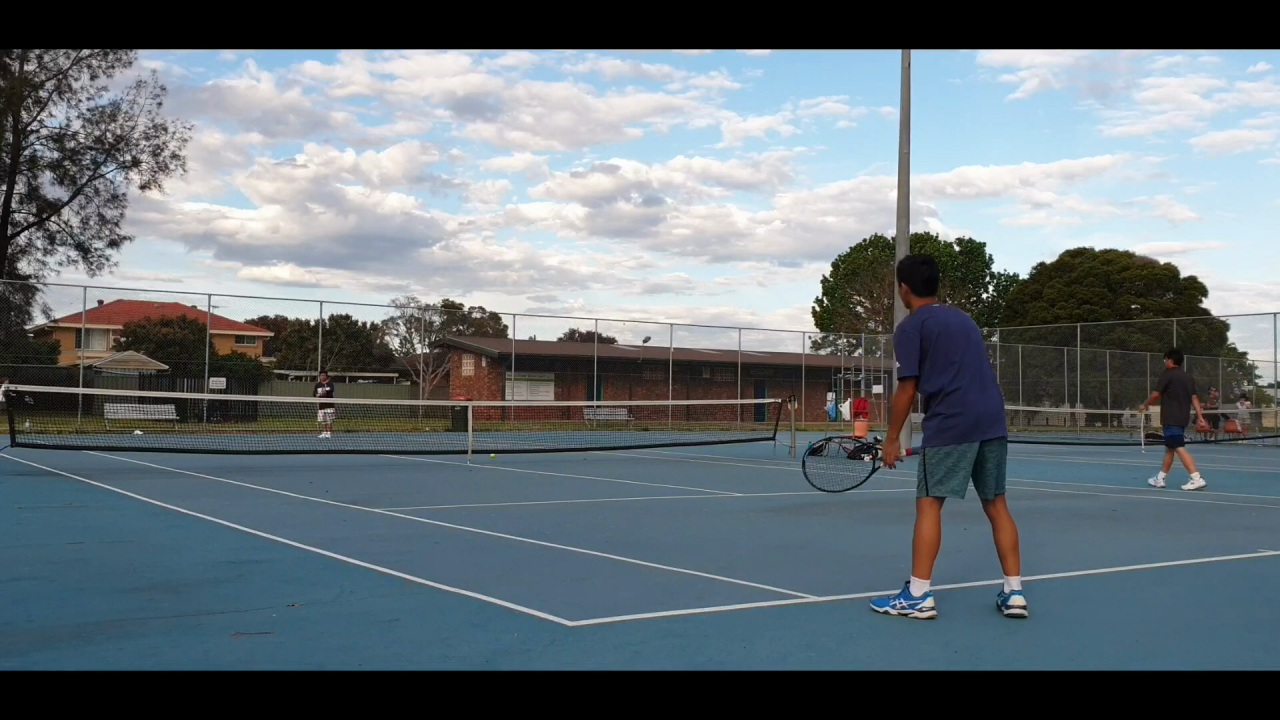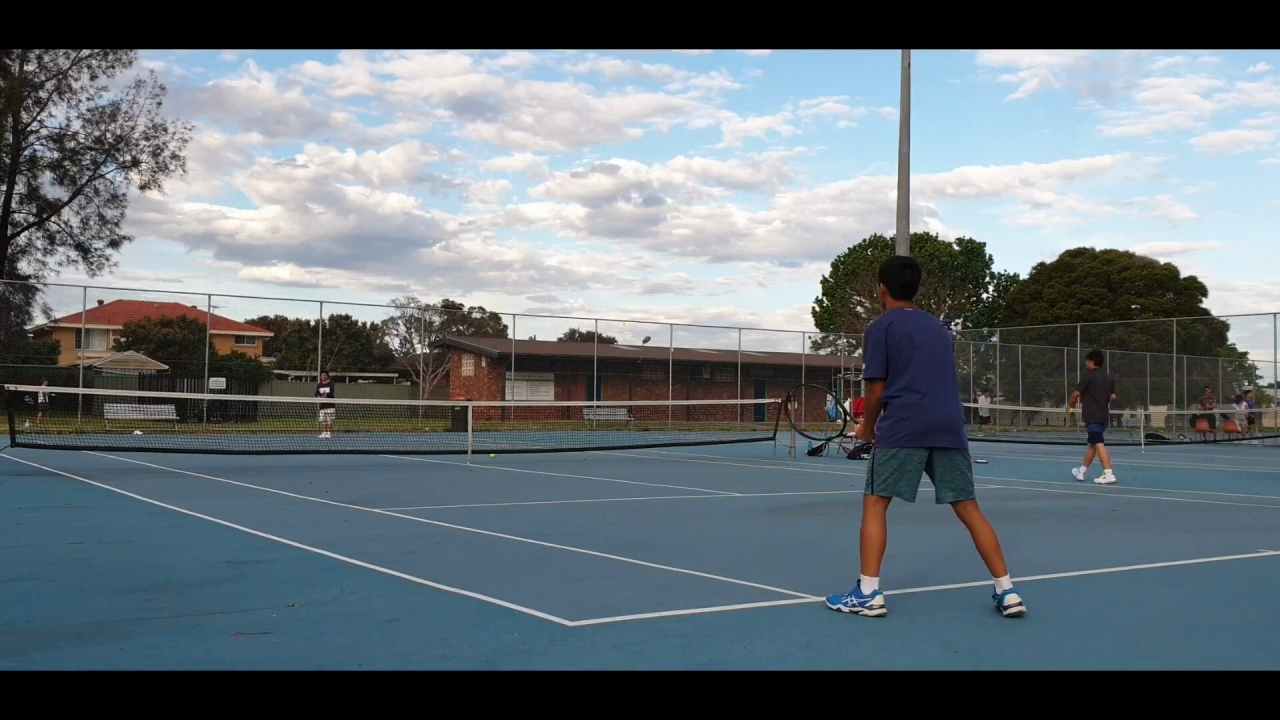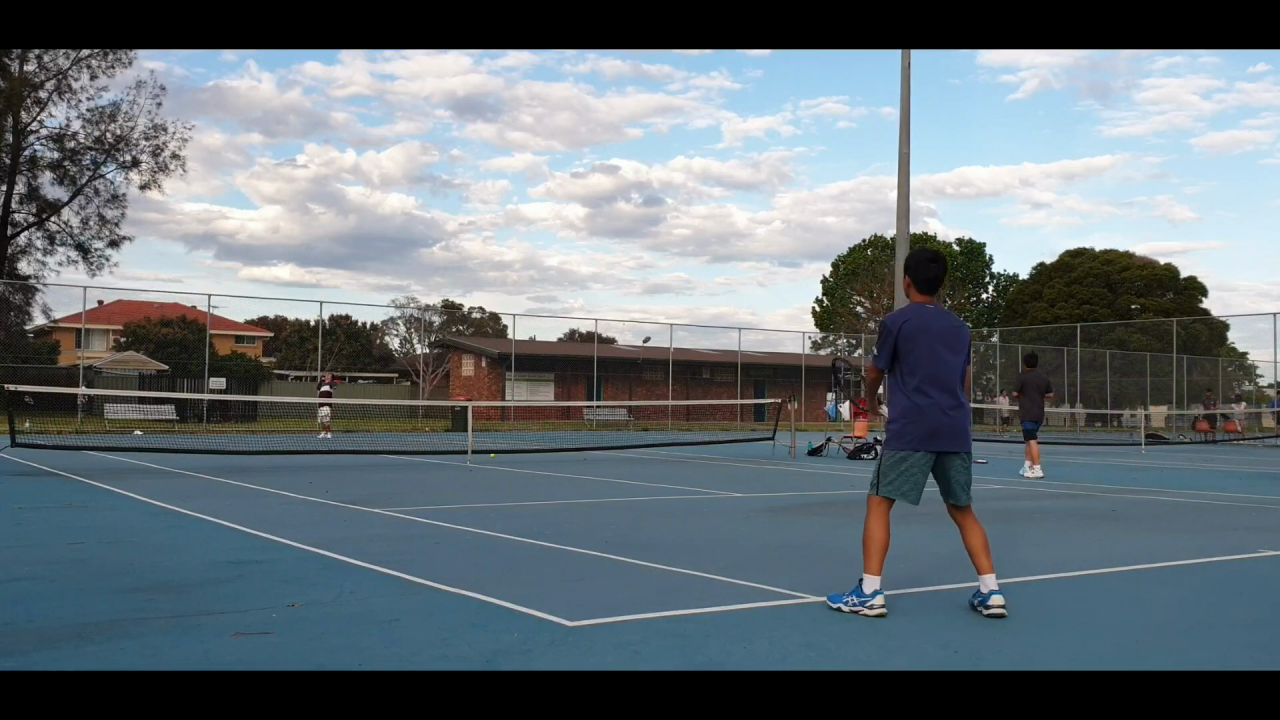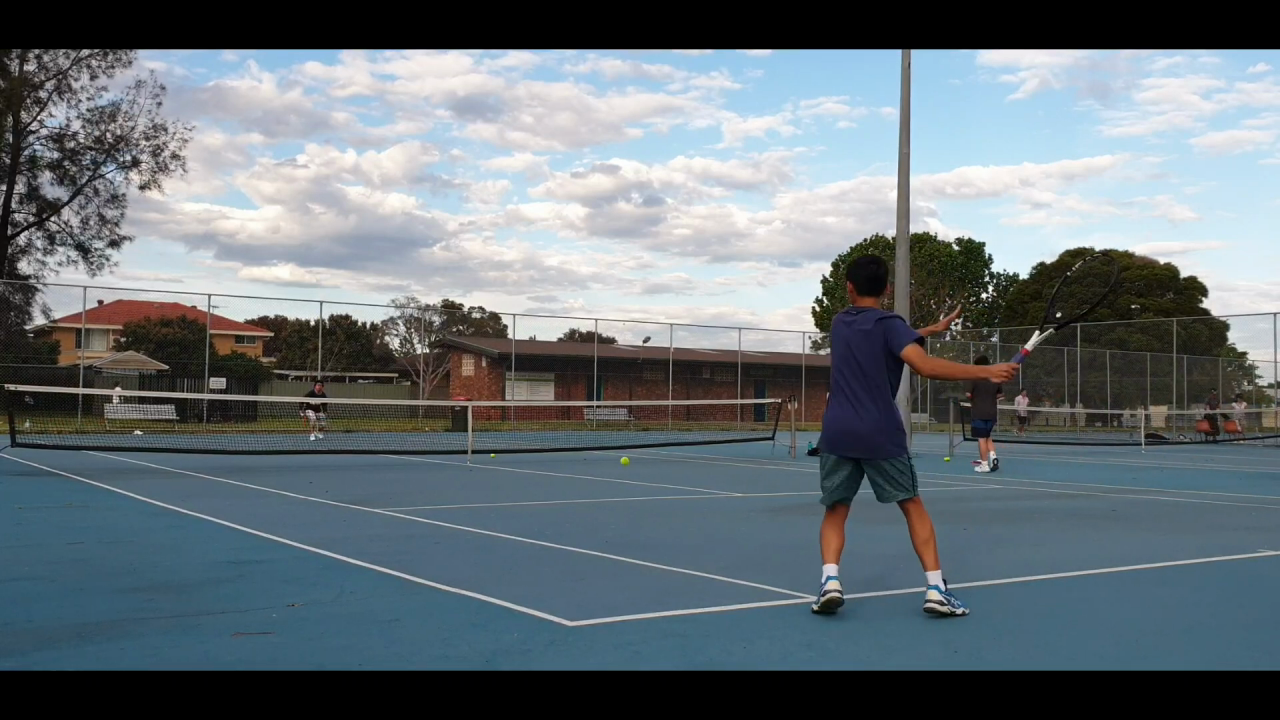
dt=1s
person 1, frame 1
left shoulder: (910, 327)
right shoulder: (964, 320)
left elbow: (907, 390)
left wrist: (892, 440)
left hip: (950, 425)
right hip: (992, 421)
left knee: (929, 505)
right knee: (997, 506)
left ankle: (919, 596)
right ankle: (1014, 592)
person 1, frame 2
left shoulder: (880, 328)
right shoulder: (939, 327)
left elbow: (876, 390)
left wrist: (867, 426)
left hip: (902, 428)
right hip: (950, 427)
left knee: (874, 503)
right knee: (969, 510)
left ankle: (869, 593)
right ankle: (1006, 591)
person 1, frame 3
left shoulder: (896, 322)
right shoulder: (959, 327)
left elbow: (875, 373)
right elbow: (965, 385)
left wrist: (870, 398)
left hip: (910, 430)
right hip: (956, 430)
left knee: (879, 505)
right knee: (962, 511)
left ankle: (869, 592)
right ankle: (991, 591)
person 1, frame 4
left shoulder: (839, 323)
right shoulder: (889, 323)
right elbow: (924, 364)
right wrist: (986, 372)
left hip: (837, 435)
right hip: (881, 436)
left knee: (834, 513)
right knee: (913, 508)
left ankle: (830, 580)
right ankle: (936, 589)
